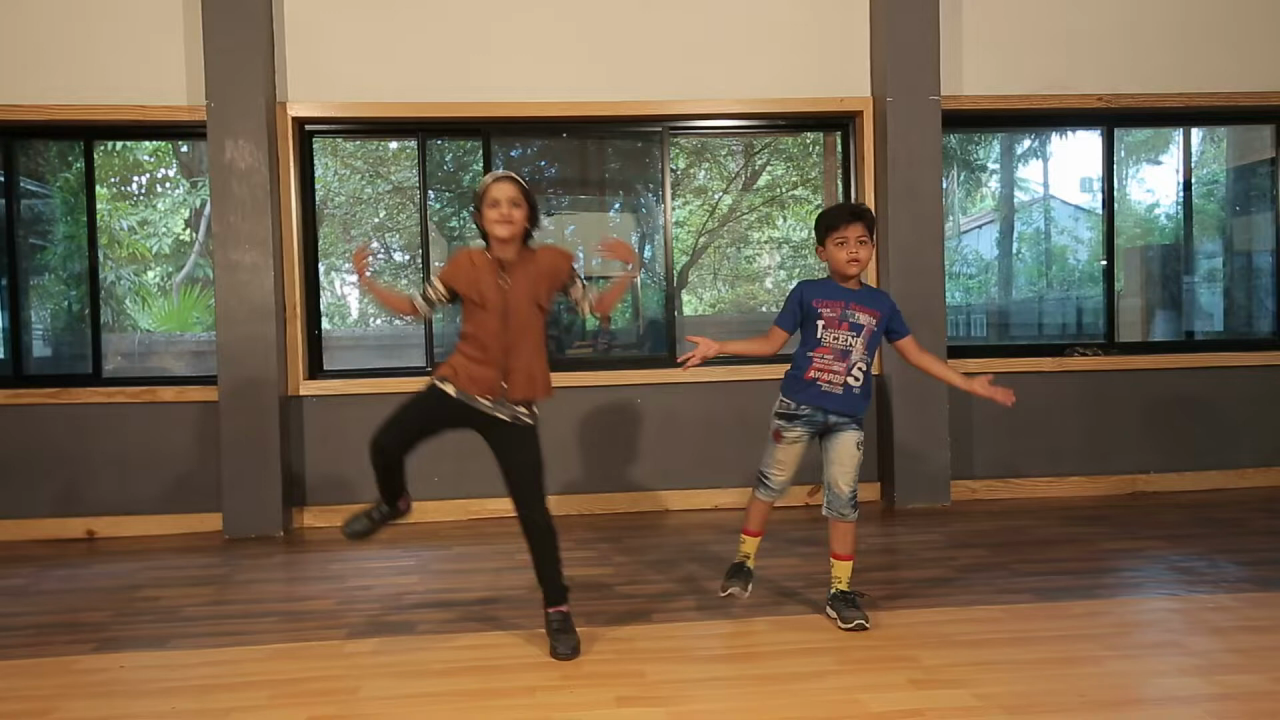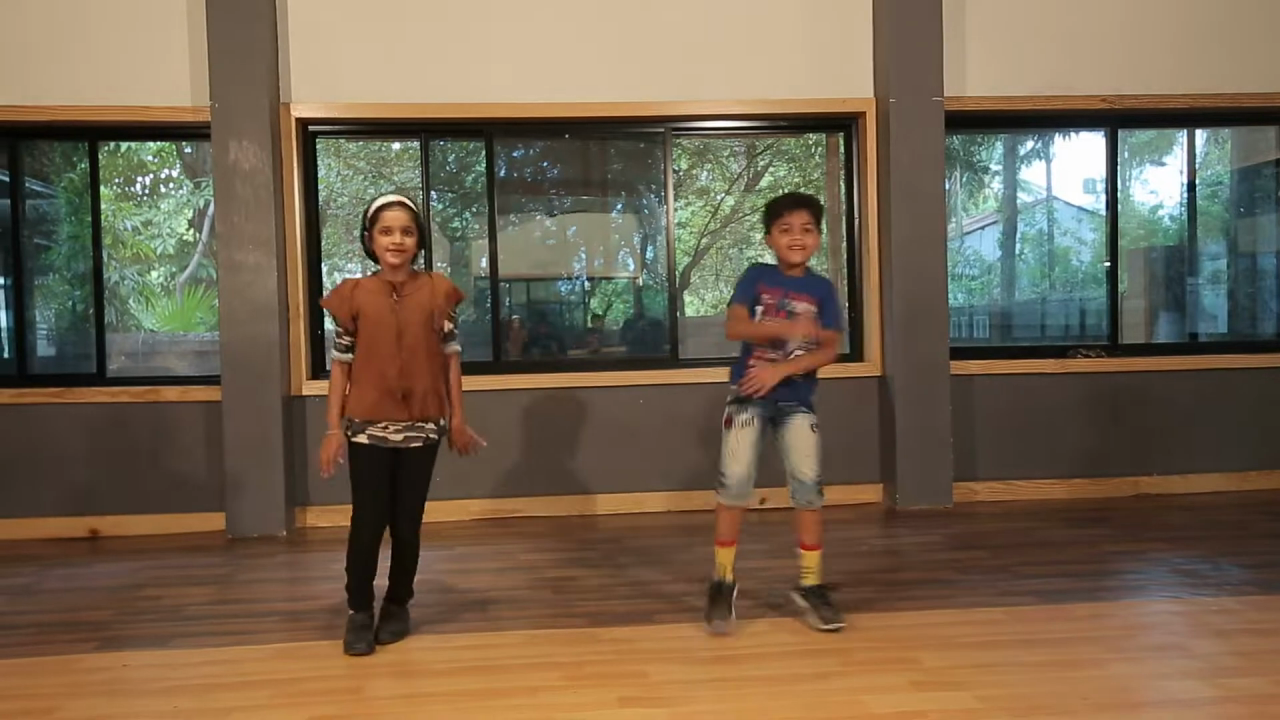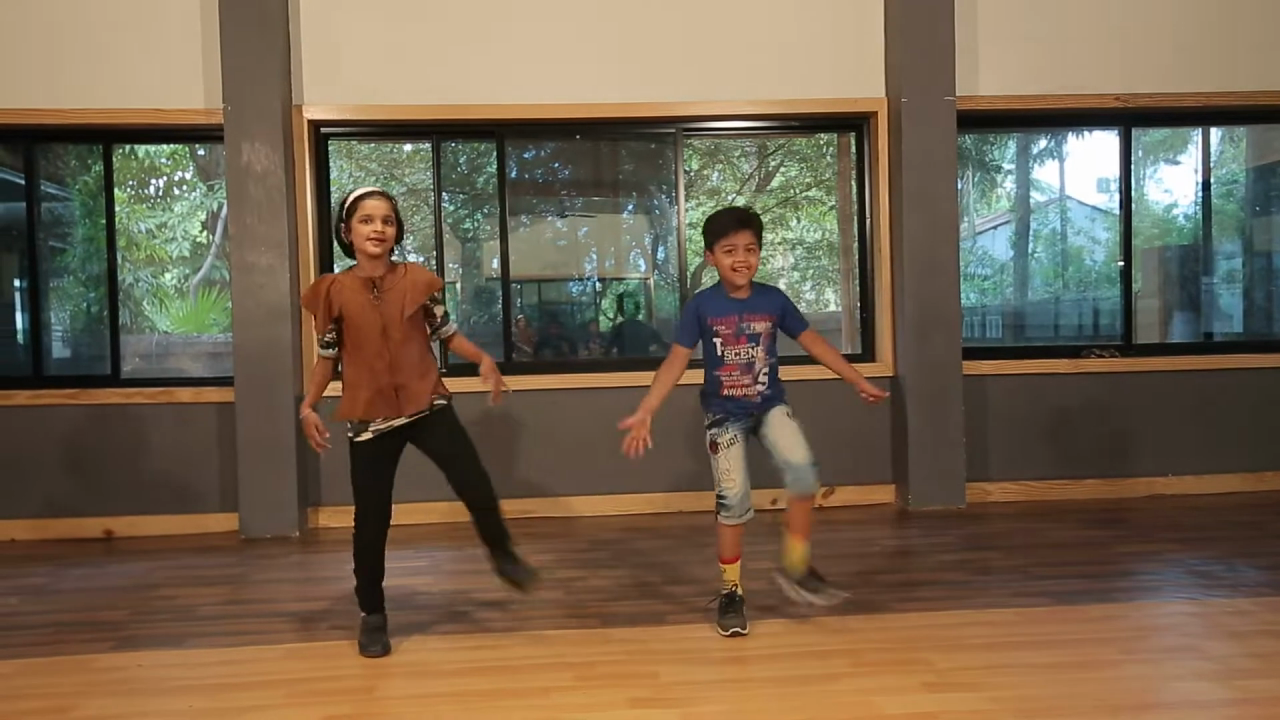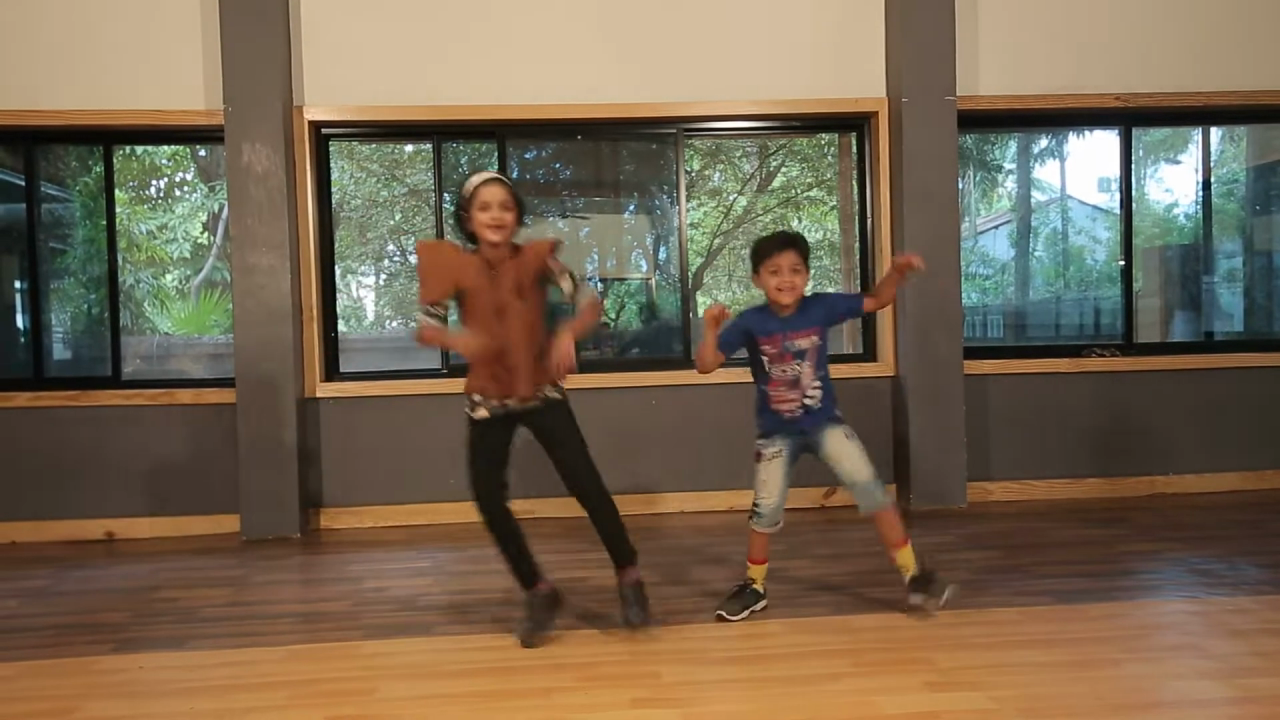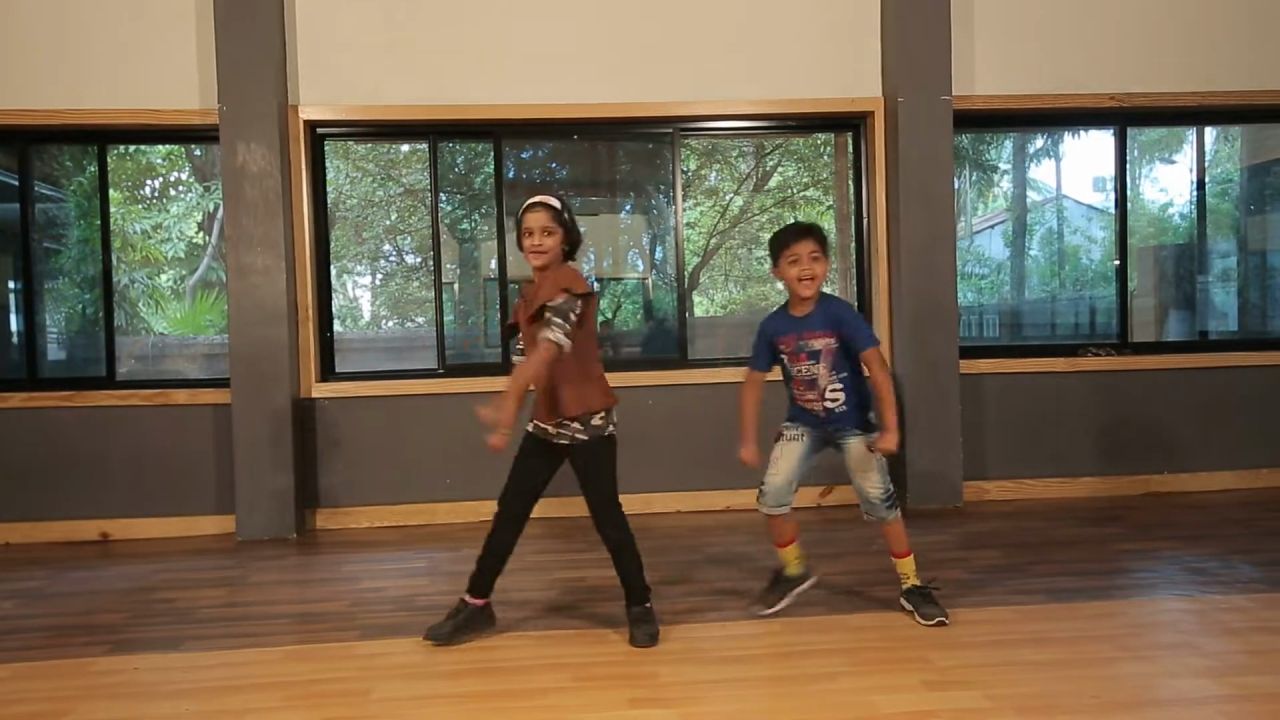
dt=0.5s
person 1, frame 1
left shoulder: (550, 263)
right shoulder: (465, 266)
left elbow: (599, 307)
right elbow: (415, 307)
left wrist: (622, 270)
right wrist: (368, 283)
left hip: (513, 403)
right hip: (458, 385)
left knee: (533, 509)
right knee: (386, 443)
left ankle: (557, 610)
right ankle: (392, 503)
person 1, frame 2
left shoulder: (436, 291)
right shoulder: (354, 295)
left elbow: (450, 356)
right elbow: (341, 364)
left wrist: (458, 419)
right wrist: (333, 428)
left hip: (421, 427)
right hip: (368, 426)
left knee: (406, 523)
right knee: (366, 521)
left ankle: (398, 604)
right ankle: (359, 611)
person 1, frame 3
left shoulder: (419, 280)
right shoulder: (335, 292)
left elbow: (448, 333)
right elbow: (326, 356)
left wrist: (485, 362)
right wrist: (308, 406)
left hip: (426, 405)
right hip: (371, 420)
left knee: (473, 483)
right knee: (371, 521)
left ankle: (501, 554)
right ankle: (372, 615)
person 1, frame 4
left shoulder: (537, 258)
right shoulder: (454, 265)
left elbow: (589, 303)
right elbow: (426, 329)
left wrist: (569, 333)
right wrist: (457, 339)
left hip: (542, 393)
right hip: (488, 400)
left knee: (585, 485)
right knee: (489, 499)
left ankle: (629, 576)
right ankle: (539, 593)
person 1, frame 5
left shoulder: (569, 288)
right shoulder: (529, 301)
left elbow: (550, 349)
right elbow: (528, 359)
left wrist: (506, 403)
right wrist: (505, 421)
left hip: (589, 421)
right hip: (548, 421)
left knee: (606, 515)
right knee: (512, 509)
left ankle: (640, 607)
right ankle: (475, 605)
person 2, frame 1
left shoulder: (881, 304)
right shoulder: (807, 293)
left elbow: (913, 352)
right elbow: (771, 342)
left wrist: (969, 384)
right wrist: (718, 347)
left hip: (847, 415)
right hip: (799, 404)
left knee: (843, 500)
right knee: (772, 482)
left ankle: (841, 591)
right ankle: (745, 562)
person 2, frame 2
left shoulder: (822, 289)
right shoulder: (756, 276)
left elbow: (829, 348)
right elbow: (734, 327)
left wrist: (781, 369)
right wrist: (783, 328)
left hip: (794, 400)
right hip: (747, 395)
left knee: (808, 486)
right knee: (734, 484)
left ankle: (810, 584)
right ankle: (722, 581)
person 2, frame 3
left shoulder: (772, 298)
right shoulder: (701, 306)
left elbow: (809, 338)
right elbow: (676, 362)
left wrist: (854, 377)
right wrist: (645, 411)
left hip: (769, 404)
right hip: (723, 414)
left knee: (803, 476)
right knee: (733, 503)
left ankle: (796, 568)
right ankle: (731, 593)
person 2, frame 4
left shoulder: (820, 307)
right shoulder: (750, 323)
left elbow: (878, 300)
right elbow: (705, 365)
left wrist: (897, 272)
right wrist: (711, 329)
left hip: (825, 422)
right hip: (777, 431)
left knee: (870, 490)
right knee: (766, 511)
left ankle: (915, 576)
right ankle: (752, 588)
person 2, frame 5
left shoulder: (840, 312)
right shoulder: (774, 325)
left elbow: (877, 367)
right elbow: (754, 381)
left wrist: (890, 427)
right wrist: (748, 438)
left hip: (853, 420)
right hip: (802, 422)
left knee: (879, 501)
right knee: (773, 493)
left ankle: (912, 587)
right ankle: (794, 571)
